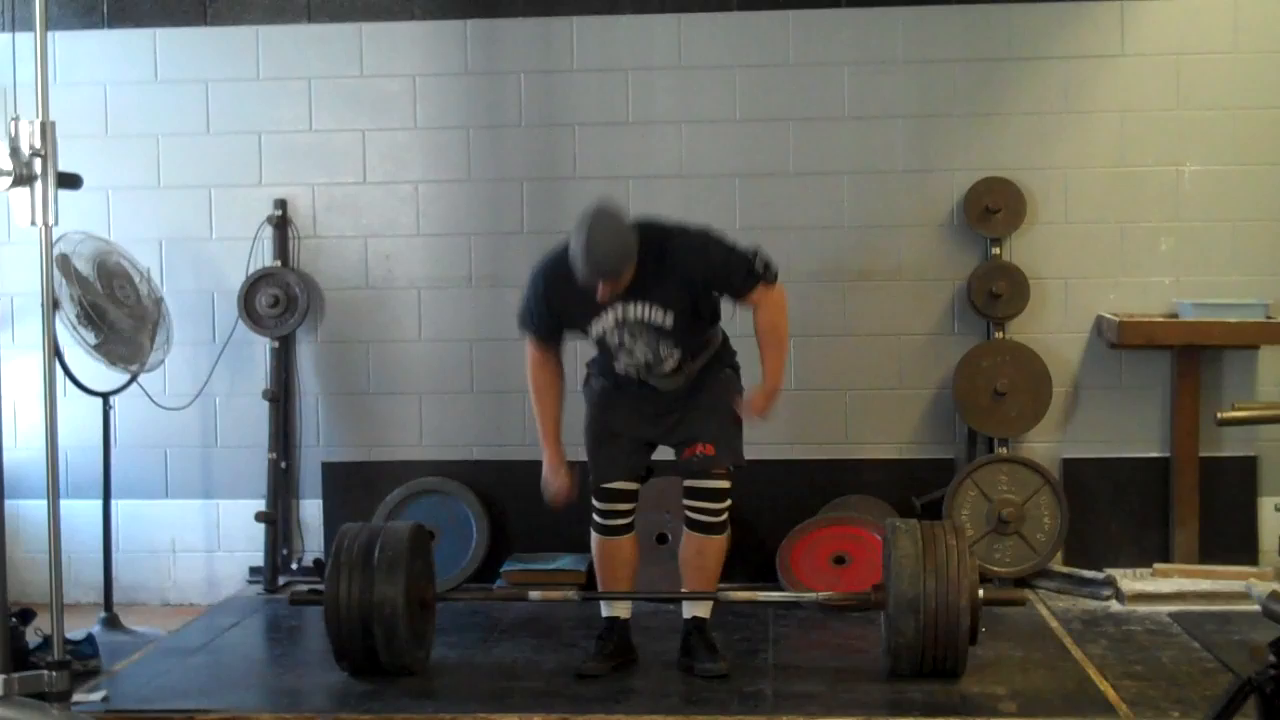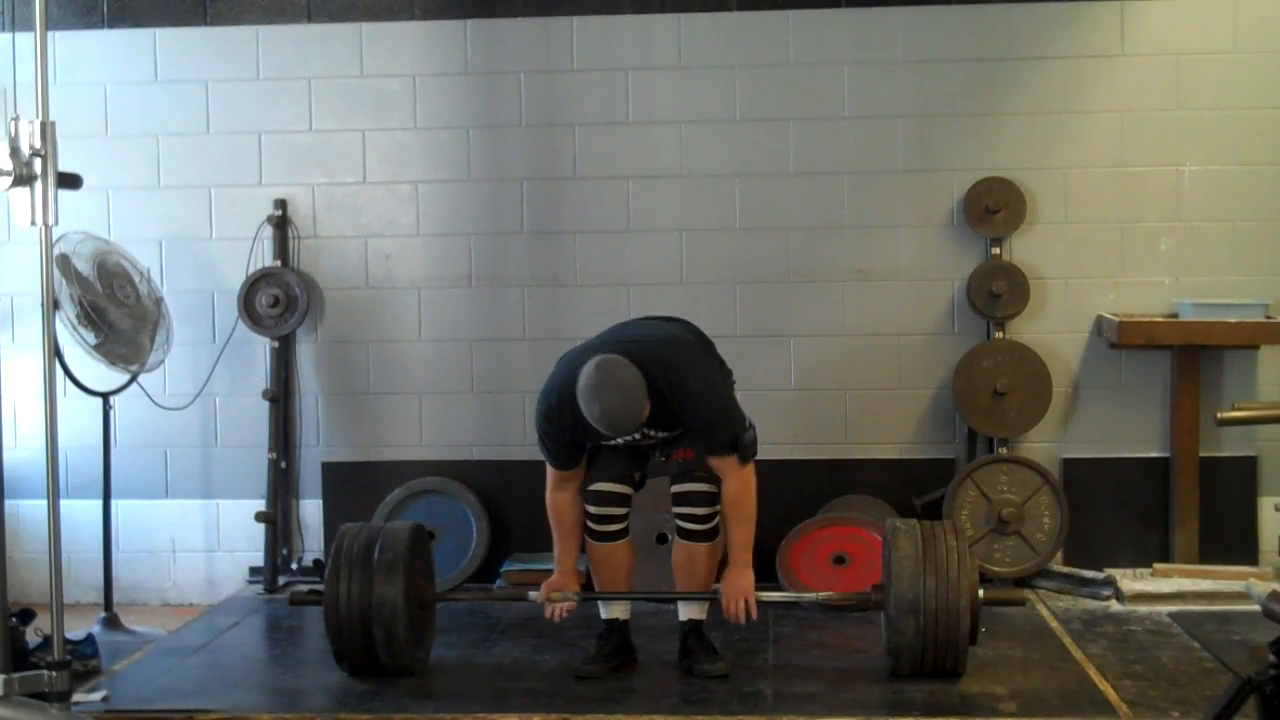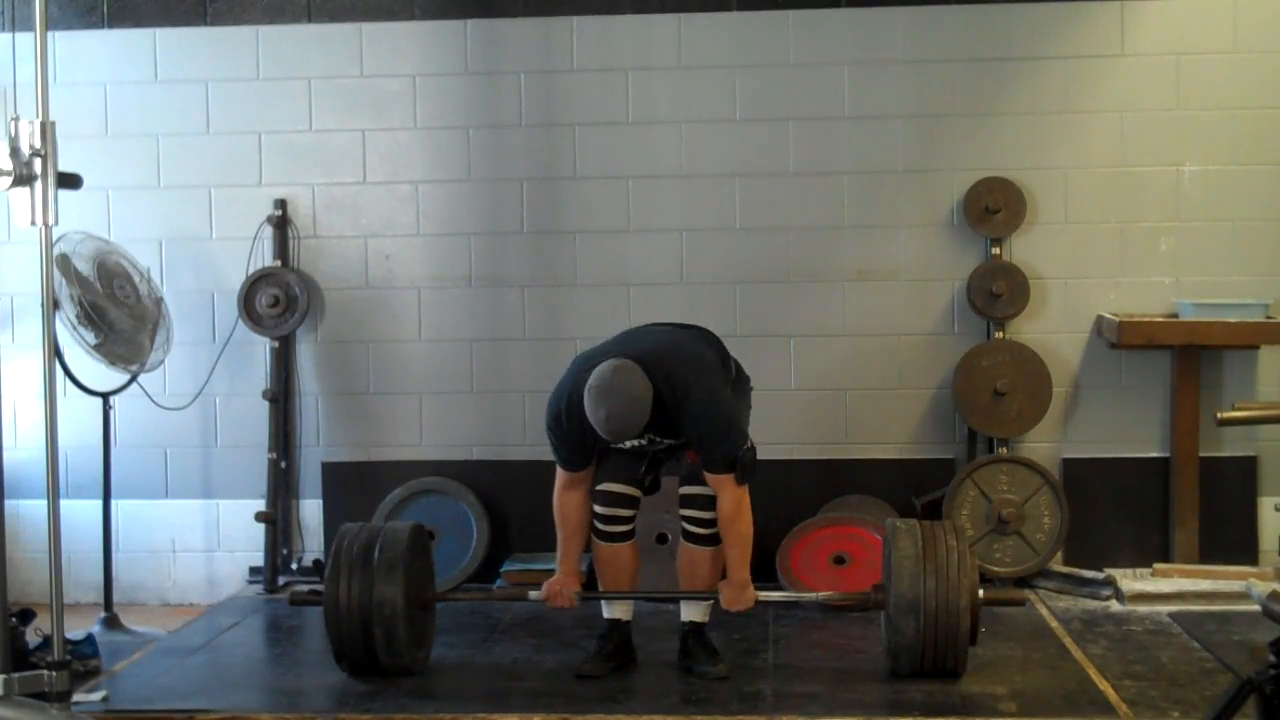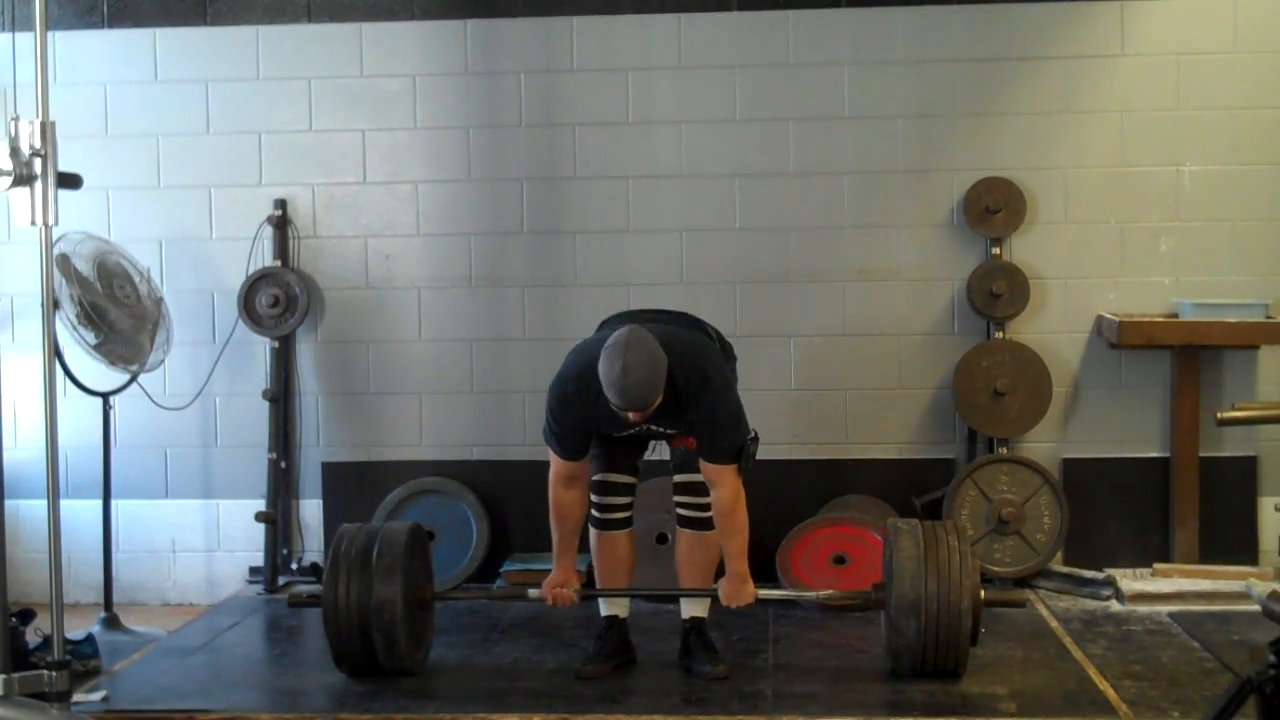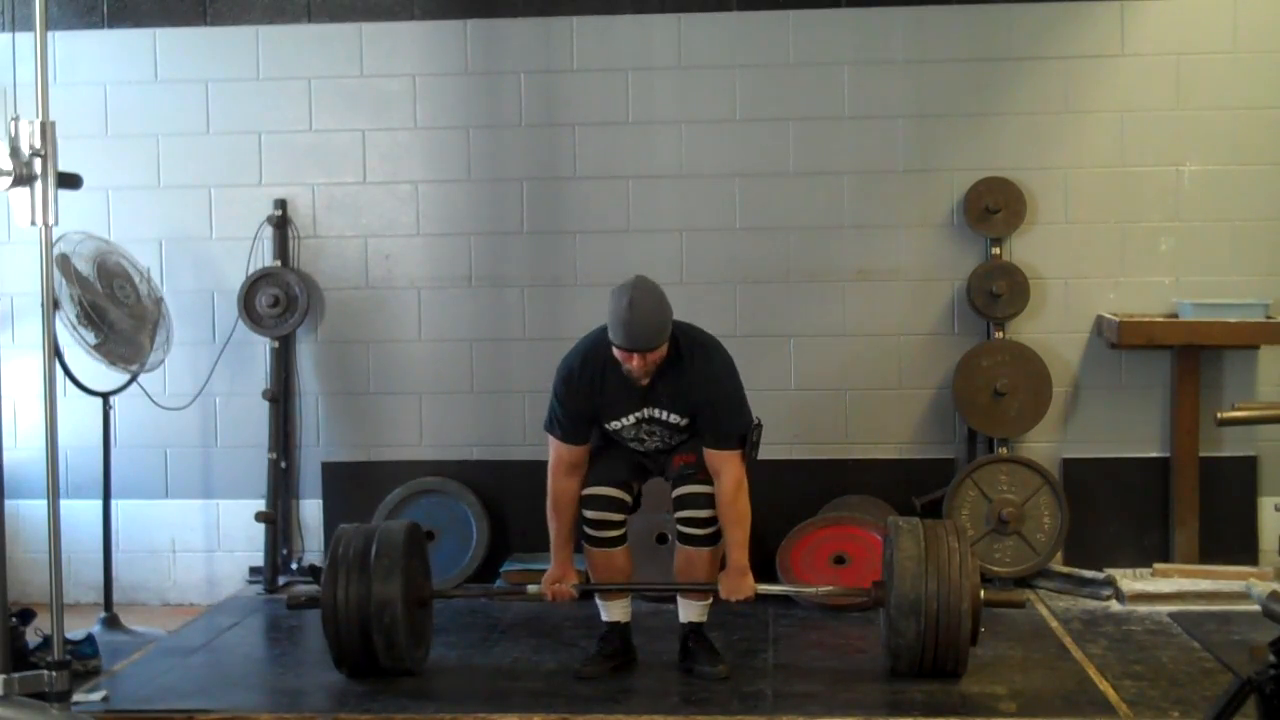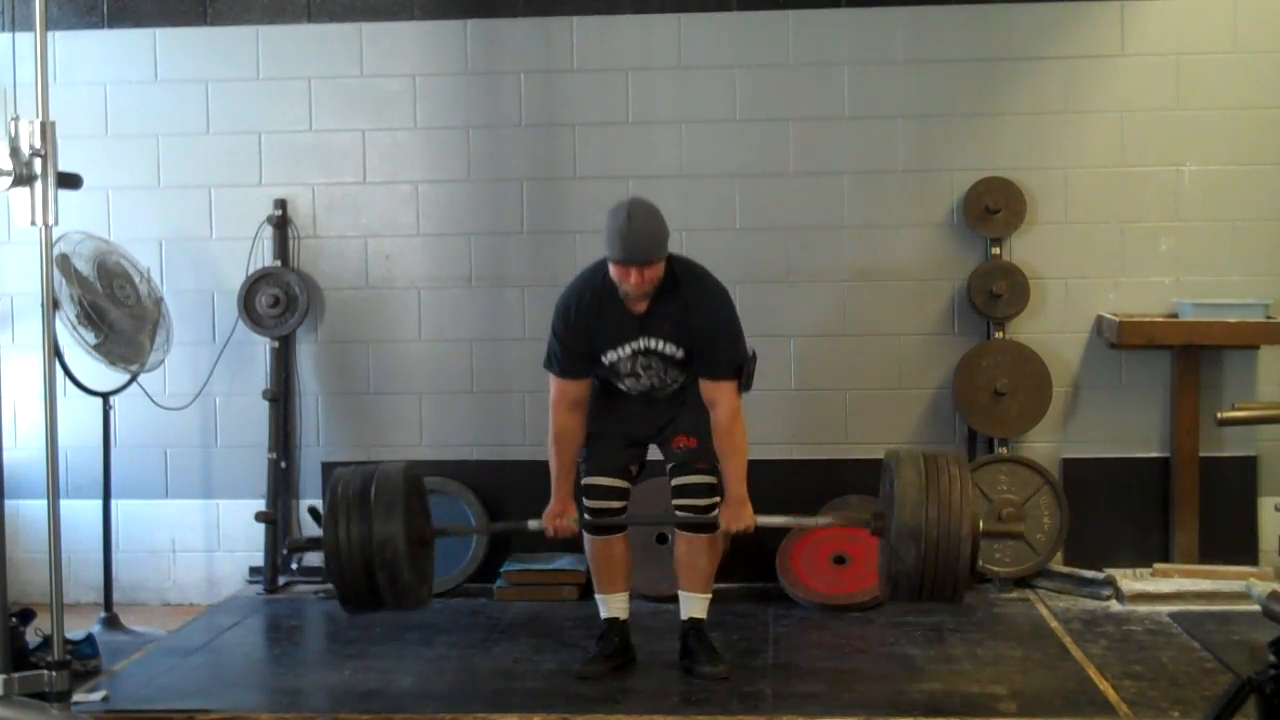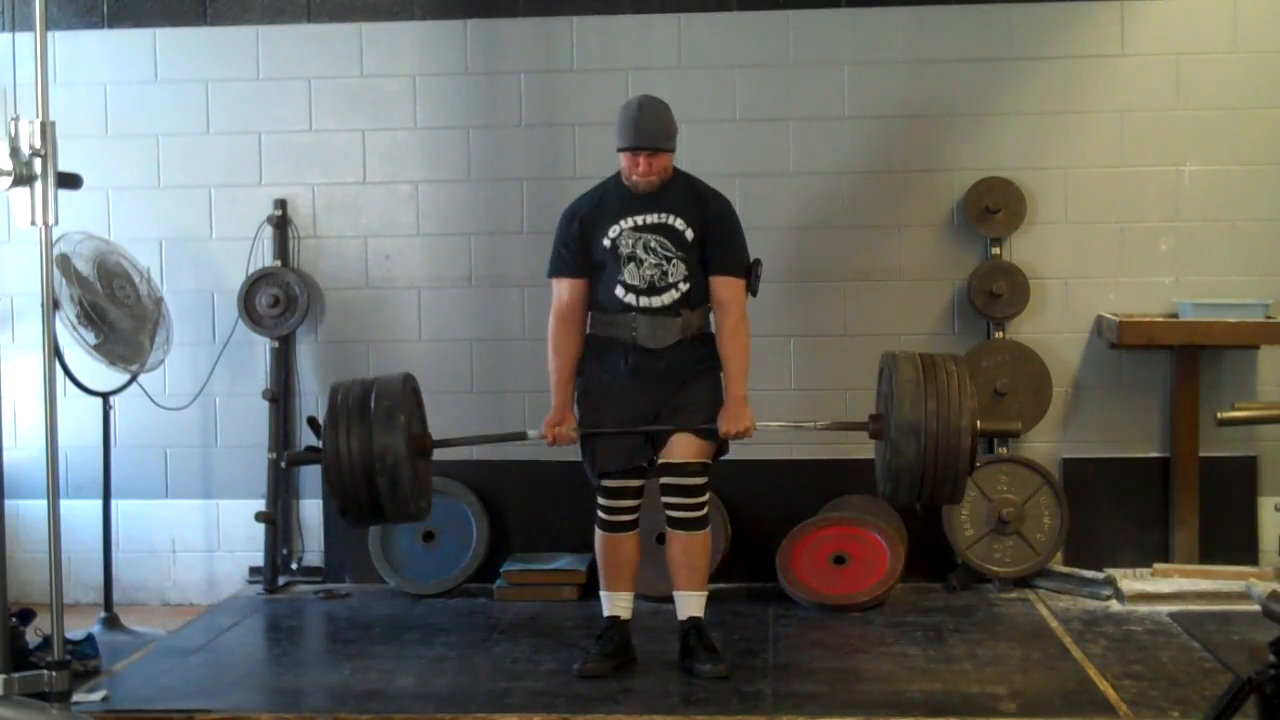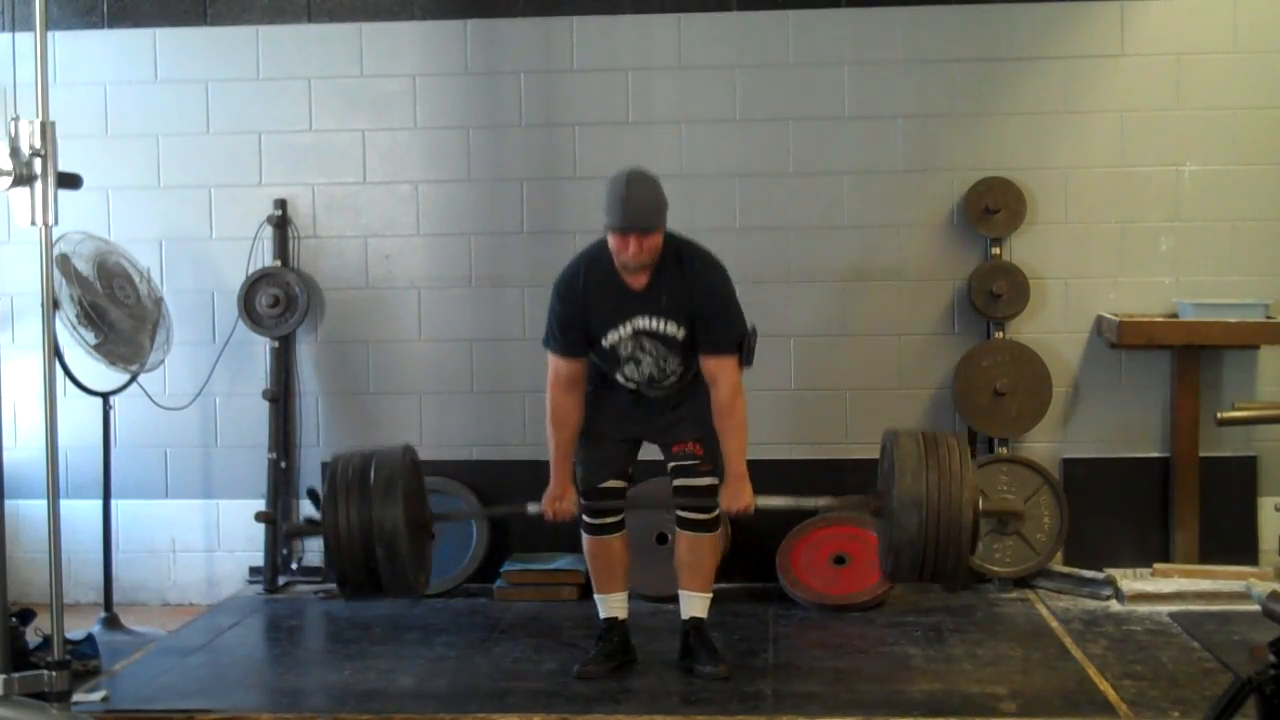
dt=0.7s
person 1, frame 1
left shoulder: (688, 251)
right shoulder: (552, 280)
left elbow: (766, 290)
right elbow: (542, 355)
left wrist: (771, 378)
right wrist: (552, 452)
left hip: (702, 384)
right hip: (620, 389)
left knee: (707, 500)
right knee: (611, 504)
left ankle: (696, 631)
right ankle: (615, 632)
person 1, frame 2
left shoulder: (698, 389)
right shoulder: (558, 405)
left elbow: (738, 473)
right elbow: (563, 486)
left wrist: (740, 568)
right wrist: (565, 571)
left hip: (691, 400)
right hip: (614, 405)
left knee: (697, 503)
right knee: (601, 503)
left ankle: (693, 634)
right ankle: (615, 634)
person 1, frame 3
left shoulder: (705, 400)
right shoulder: (569, 404)
left elbow: (731, 493)
right elbow: (572, 487)
left wrist: (739, 580)
right wrist: (567, 571)
left hip: (717, 395)
left knee: (702, 511)
right knee: (609, 508)
left ankle: (694, 635)
right ankle: (616, 635)
person 1, frame 4
left shoulder: (707, 379)
right shoulder: (573, 385)
left elbow: (724, 485)
right elbow: (567, 482)
left wrist: (738, 573)
right wrist: (563, 567)
left hip: (690, 388)
left knee: (697, 498)
right knee: (607, 499)
left ankle: (694, 633)
right ankle: (613, 633)
person 1, frame 5
left shoulder: (708, 363)
right shoulder: (580, 368)
left elbow: (728, 473)
right elbow: (565, 468)
left wrist: (738, 566)
right wrist: (560, 561)
left hip: (693, 441)
right hip: (617, 442)
left knee: (700, 513)
right knee: (597, 514)
left ankle: (693, 635)
right ankle: (616, 636)
person 1, frame 6
left shoulder: (704, 297)
right shoulder: (578, 303)
left elbow: (724, 405)
right elbow: (567, 406)
left wrist: (737, 496)
right wrist: (561, 496)
left hip: (689, 395)
right hip: (614, 397)
left knee: (698, 500)
right knee: (600, 502)
left ankle: (694, 633)
right ankle: (614, 633)
person 1, frame 7
left shoulder: (708, 207)
right shoulder: (585, 212)
left elbow: (731, 307)
right elbow: (566, 311)
left wrist: (737, 397)
right wrist: (560, 402)
left hip: (689, 369)
right hip: (611, 369)
left knee: (686, 501)
right knee: (615, 505)
left ankle: (693, 632)
right ankle: (616, 632)
person 1, frame 8
left shoulder: (703, 276)
right shoulder: (576, 282)
left elbow: (724, 384)
right elbow: (565, 386)
left wrist: (736, 475)
right wrist: (560, 478)
left hip: (686, 391)
right hip: (610, 390)
left knee: (699, 500)
right knee: (598, 502)
left ankle: (695, 633)
right ankle: (614, 633)
